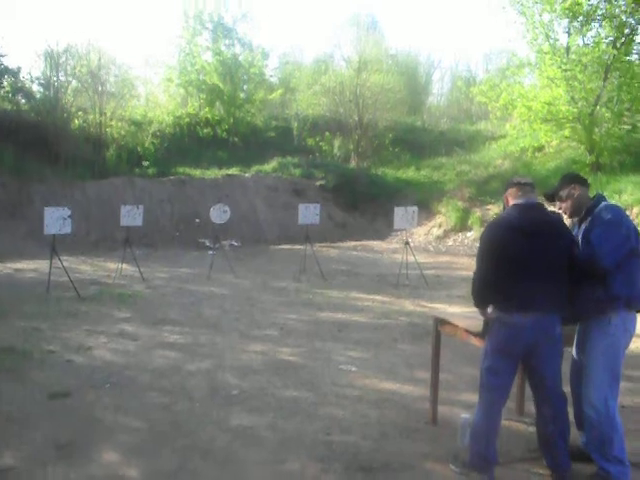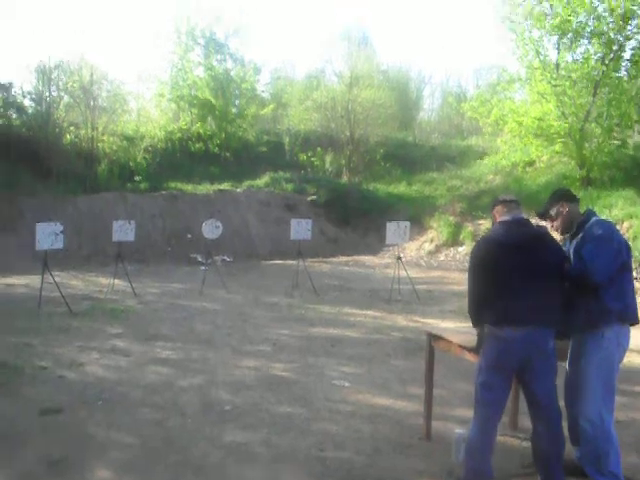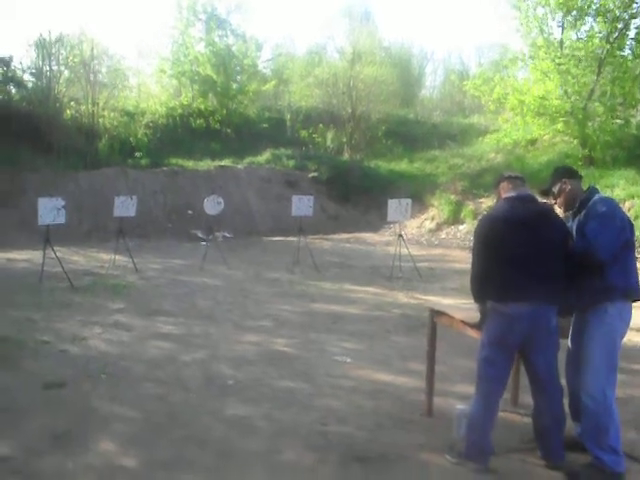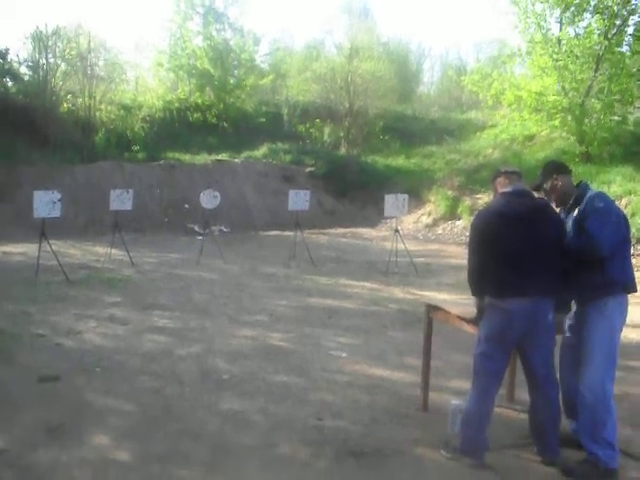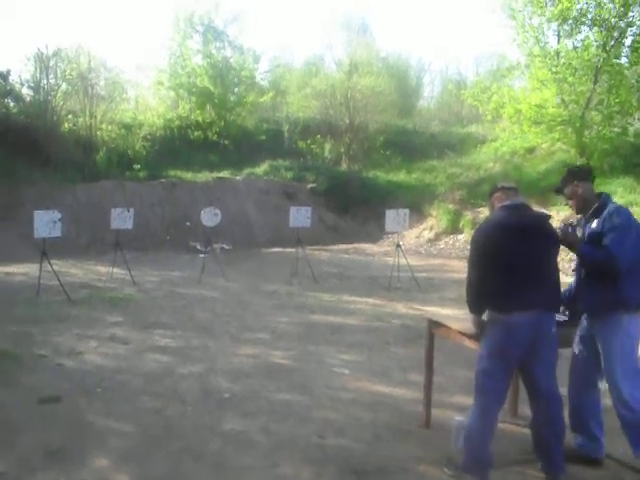
dt=0.5s
person 1, frame 1
left shoulder: (610, 217)
right shoulder: (584, 222)
left elbow: (599, 260)
right elbow: (583, 261)
left hip: (611, 315)
right hip: (592, 313)
left knee: (598, 395)
right knee: (582, 384)
right ankle: (591, 447)
person 1, frame 2
left shoulder: (601, 232)
right shoulder: (575, 238)
left elbow: (591, 274)
right elbow: (575, 276)
left hip: (605, 330)
right hip: (586, 328)
left knee: (593, 409)
right knee: (576, 399)
person 1, frame 3
left shoulder: (603, 209)
right shoulder: (578, 214)
left elbow: (595, 252)
left hip: (608, 305)
right hip: (588, 304)
left knee: (595, 384)
right knee: (578, 375)
right ankle: (586, 436)
person 1, frame 4
left shoulder: (597, 203)
right shoulder: (570, 210)
left elbow: (597, 246)
left hip: (606, 299)
right hip: (584, 298)
left knee: (594, 379)
right knee: (571, 369)
right ankle: (583, 431)
person 1, frame 5
right shoulder: (589, 220)
left elbow: (615, 262)
left wrist: (577, 246)
right wrist: (566, 298)
right hip: (592, 314)
right knee: (581, 382)
right ankle: (588, 446)
person 2, frame 1
left shoulder: (498, 228)
right shoulder: (560, 229)
left elbow: (483, 276)
right elbow: (571, 274)
left wrist: (483, 306)
right wrist: (557, 309)
left hip: (510, 320)
right hip: (549, 321)
left knee: (492, 392)
right knee: (551, 394)
person 2, frame 2
left shoulder: (487, 245)
right shoulder: (550, 244)
left elbow: (476, 293)
right elbow: (562, 288)
left wrist: (480, 324)
right wrist: (550, 325)
left hip: (502, 335)
right hip: (541, 335)
left knee: (487, 408)
right knee: (545, 408)
person 2, frame 3
left shoulder: (492, 221)
right shoulder: (554, 221)
left elbow: (480, 268)
right elbow: (565, 265)
left wrist: (482, 301)
right wrist: (553, 300)
left hip: (506, 310)
right hip: (545, 310)
left knee: (490, 382)
right knee: (547, 384)
left ankle: (475, 451)
right ankle: (554, 454)
person 2, frame 4
left shoulder: (488, 216)
right shoulder: (550, 215)
left elbow: (477, 263)
right elbow: (561, 259)
left wrist: (480, 295)
left hip: (504, 305)
right hip: (542, 305)
left knee: (486, 377)
right knee: (544, 378)
left ankle: (470, 446)
right ankle: (549, 449)
person 2, frame 5
left shoulder: (488, 230)
right shoulder: (545, 228)
left elbow: (477, 277)
right elbow: (548, 273)
left wrist: (476, 311)
left hip: (507, 319)
right hip: (544, 317)
left knee: (489, 392)
right knee: (546, 393)
